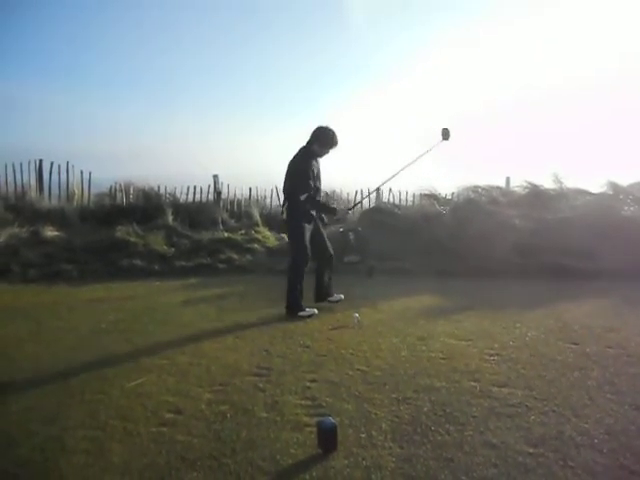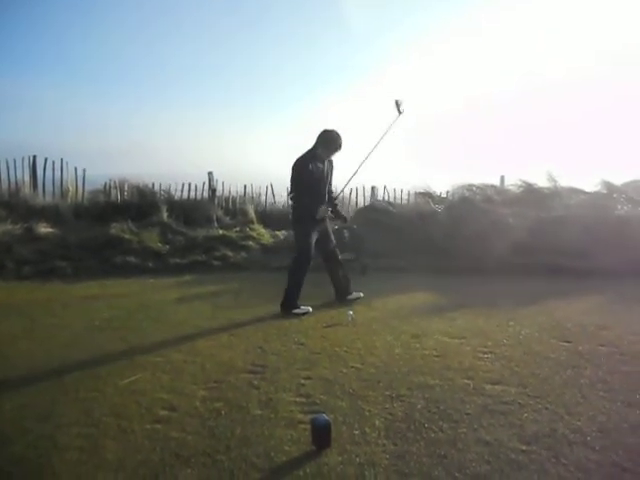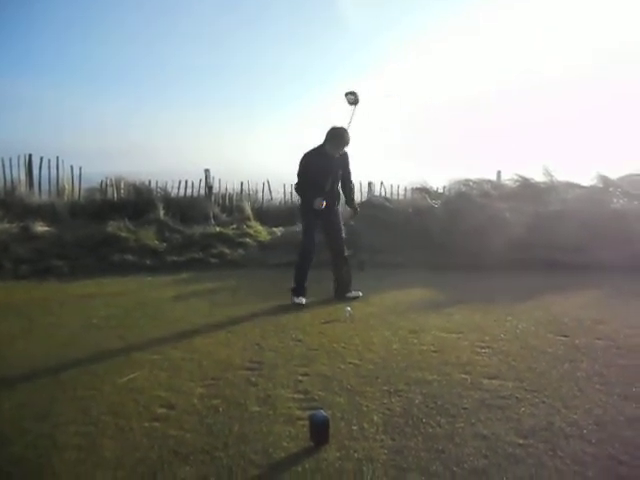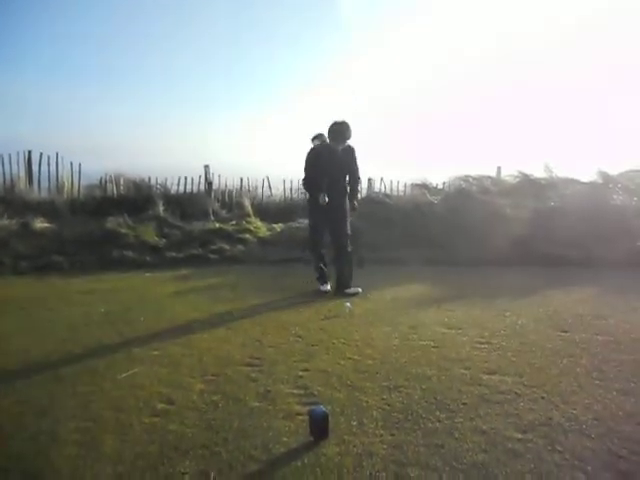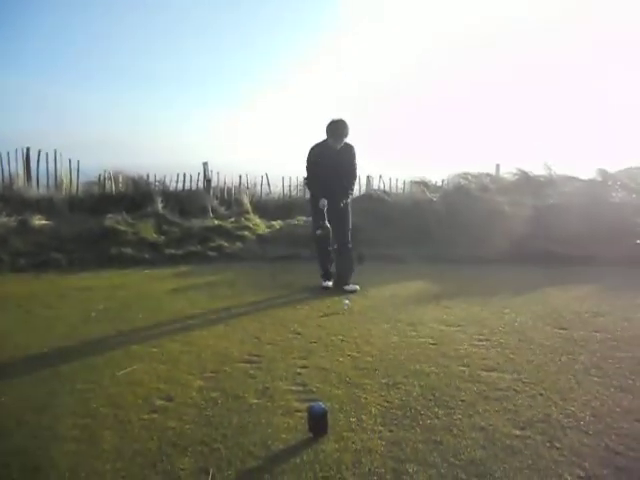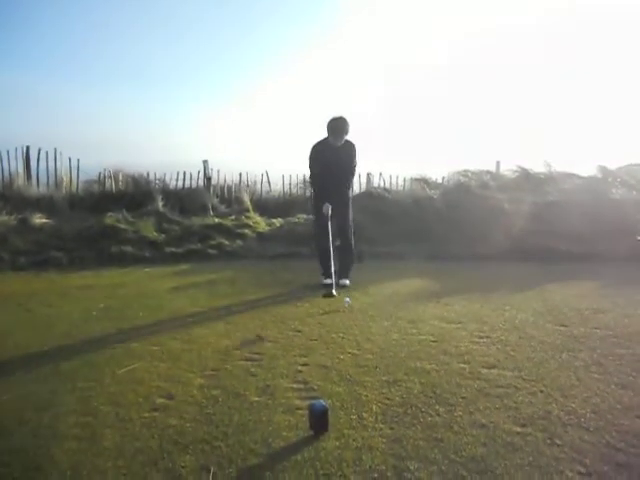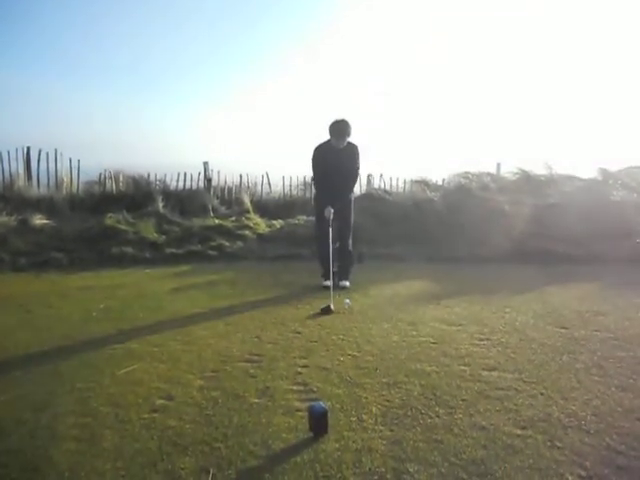
dt=0.2s
person 1, frame 1
left shoulder: (313, 159)
right shoulder: (302, 163)
right elbow: (308, 195)
left wrist: (321, 212)
right wrist: (333, 210)
left hip: (310, 216)
right hip: (297, 217)
left knee: (325, 253)
right knee: (301, 259)
left ankle: (324, 293)
right ankle: (294, 306)
person 1, frame 2
left shoulder: (328, 162)
right shoulder: (303, 164)
right elbow: (295, 195)
left wrist: (335, 210)
right wrist: (316, 209)
left hip: (321, 218)
right hip: (304, 218)
left knee: (332, 254)
right knee: (303, 258)
left ankle: (343, 292)
right ankle: (289, 304)
person 1, frame 3
left shoulder: (343, 157)
right shoulder: (310, 158)
left elbow: (346, 182)
right elbow: (300, 186)
left wrist: (351, 202)
right wrist: (313, 200)
left hip: (332, 208)
right hip: (311, 209)
left knee: (339, 248)
right knee: (307, 249)
left ankle: (343, 289)
right ankle: (298, 291)
person 1, frame 4
left shoulder: (349, 152)
right shoulder: (316, 153)
left elbow: (354, 177)
right elbow: (307, 180)
left wrist: (353, 197)
right wrist: (317, 194)
left hip: (340, 202)
right hip: (318, 203)
left knee: (343, 243)
right knee: (316, 242)
left ankle: (344, 283)
right ankle: (323, 279)
person 1, frame 5
left shoulder: (349, 150)
right shoulder: (316, 151)
left elbow: (351, 176)
right elbow: (311, 179)
left wrist: (344, 197)
right wrist: (319, 197)
left hip: (341, 200)
right hip: (320, 200)
left knee: (344, 239)
right knee: (322, 239)
left ankle: (344, 280)
right ankle: (327, 275)
person 1, frame 6
left shoulder: (350, 148)
right shoulder: (318, 149)
left elbow: (349, 175)
right elbow: (315, 178)
left wrist: (336, 198)
right wrist: (324, 201)
left hip: (342, 196)
right hip: (322, 197)
left knee: (346, 235)
right knee: (322, 235)
left ankle: (344, 274)
right ankle: (327, 273)
person 1, frame 7
left shoulder: (353, 150)
right shoulder: (320, 151)
left elbow: (353, 177)
right elbow: (318, 180)
left wrist: (337, 202)
right wrist: (327, 204)
left hip: (344, 198)
right hip: (323, 198)
left knee: (345, 237)
right knee: (323, 237)
left ankle: (344, 275)
right ankle: (327, 274)
